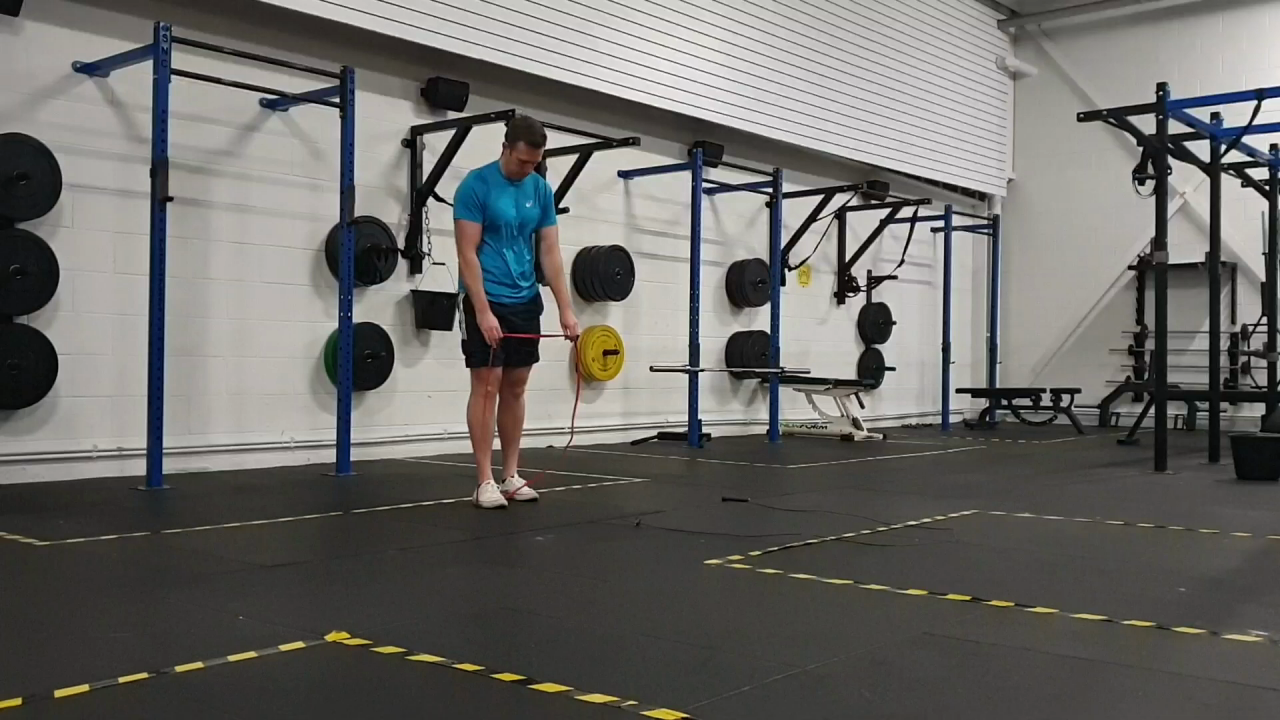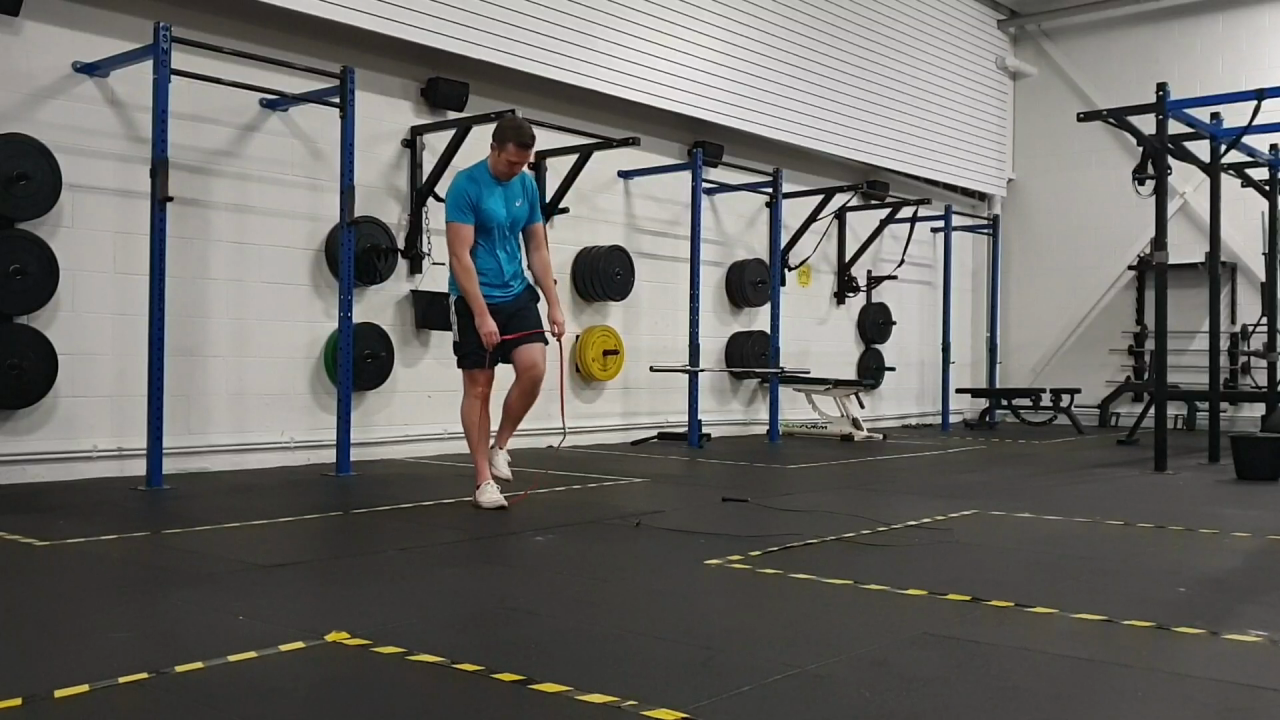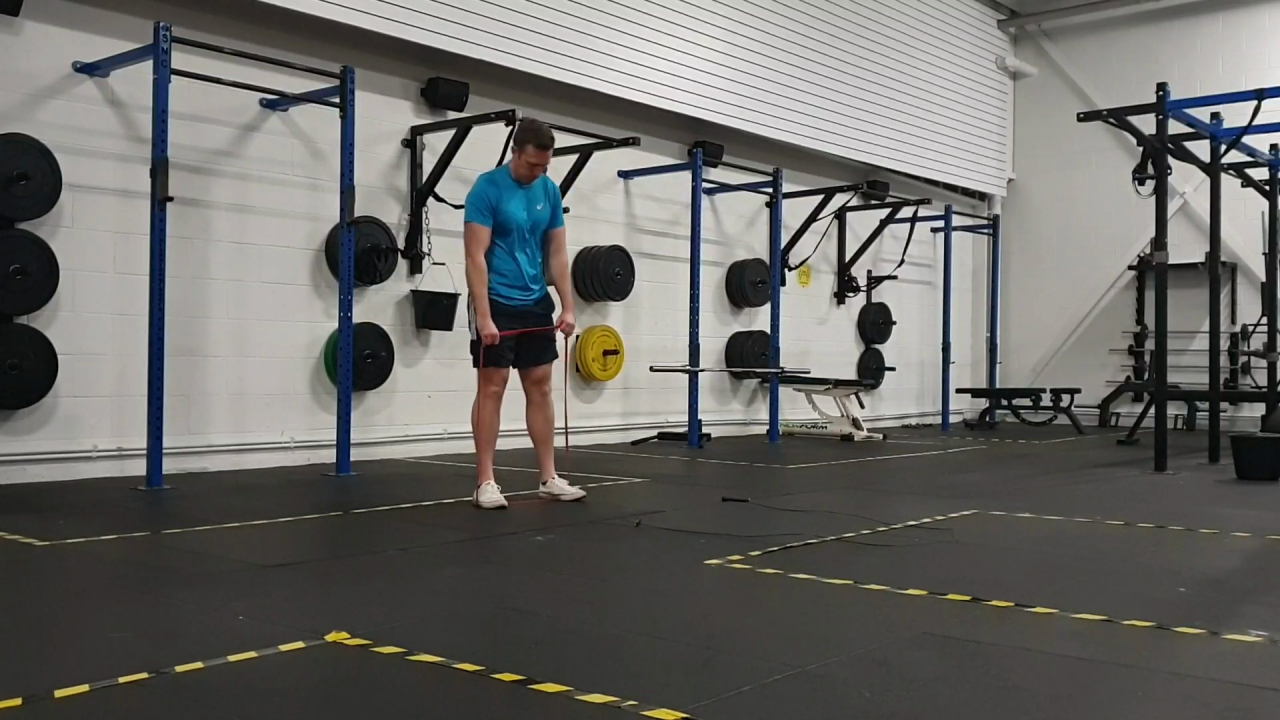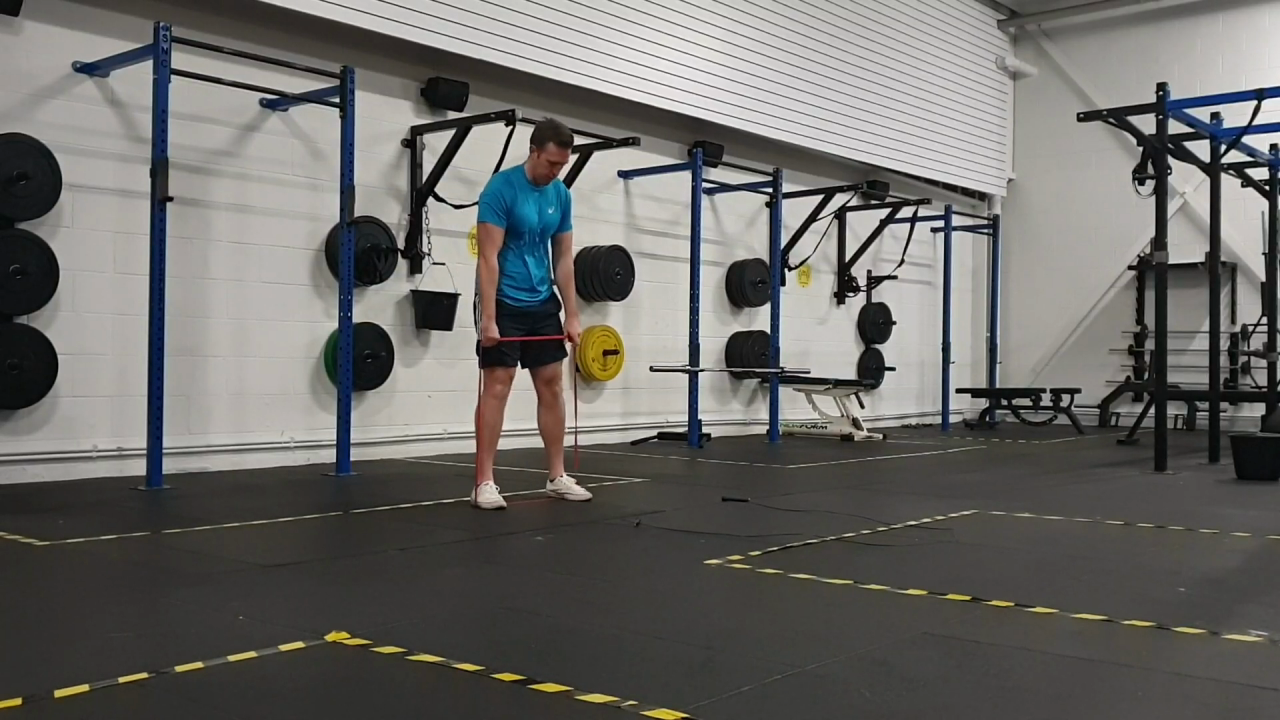
dt=0.7s
person 1, frame 1
left shoulder: (541, 190)
right shoulder: (476, 185)
left elbow: (550, 252)
right elbow: (467, 253)
left wrist: (565, 309)
right wrist: (483, 311)
left hip: (525, 301)
right hip: (485, 300)
left knee: (515, 388)
right knee: (487, 384)
left ankle: (511, 475)
right ankle: (485, 481)
person 1, frame 2
left shoulder: (528, 186)
right shoulder: (466, 186)
left elbow: (538, 249)
right elbow: (460, 256)
left wrist: (554, 304)
right wrist: (482, 315)
left hip: (517, 293)
right hip: (474, 299)
left knee: (534, 367)
right knee: (478, 386)
left ankle: (499, 445)
right ankle: (484, 480)
person 1, frame 3
left shoulder: (550, 192)
right shoulder: (487, 188)
left elbow: (556, 254)
right elbow: (475, 256)
left wrist: (567, 307)
right wrist: (483, 316)
left hip: (536, 303)
right hip: (497, 302)
left knee: (540, 387)
right knee: (492, 387)
left ankle: (549, 477)
right ankle: (486, 481)
person 1, frame 4
left shoulder: (561, 195)
right shoulder: (501, 188)
left elbow: (563, 259)
right elbow: (488, 257)
left wrist: (572, 315)
right wrist: (488, 319)
left hip: (542, 303)
right hip: (504, 303)
left knee: (551, 386)
right knee: (497, 387)
left ankle: (557, 476)
right ankle: (484, 482)
